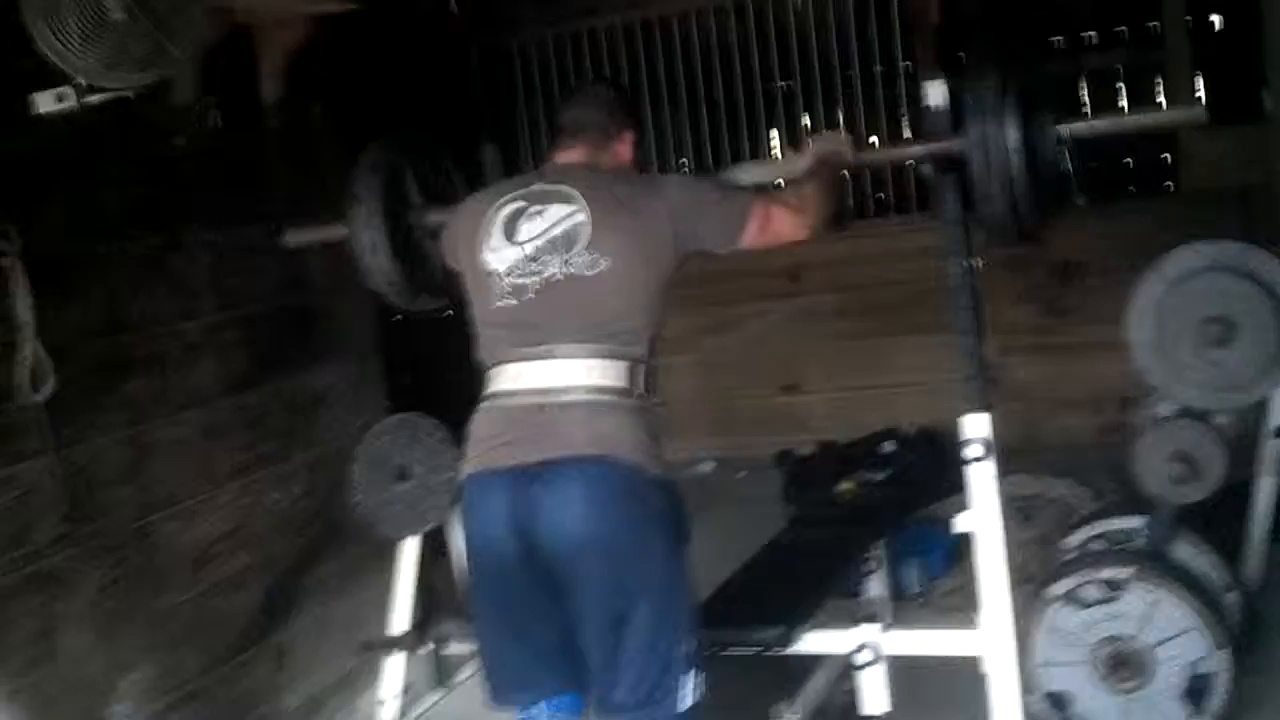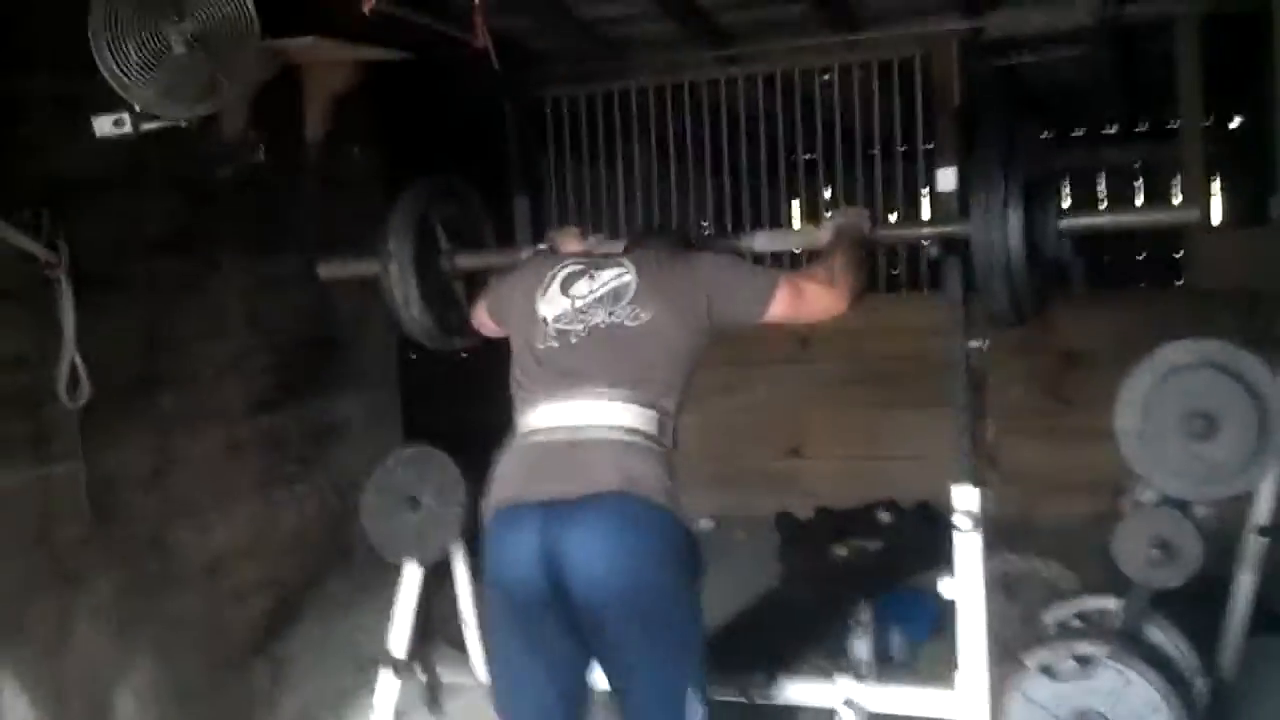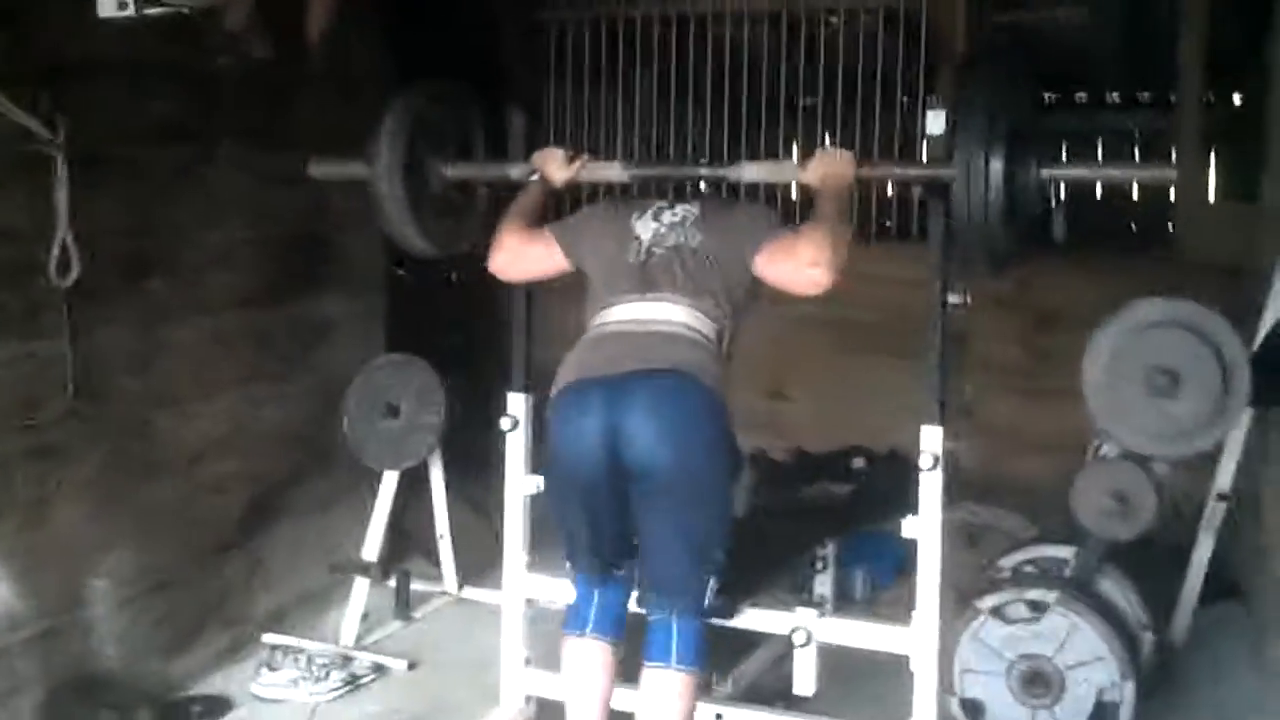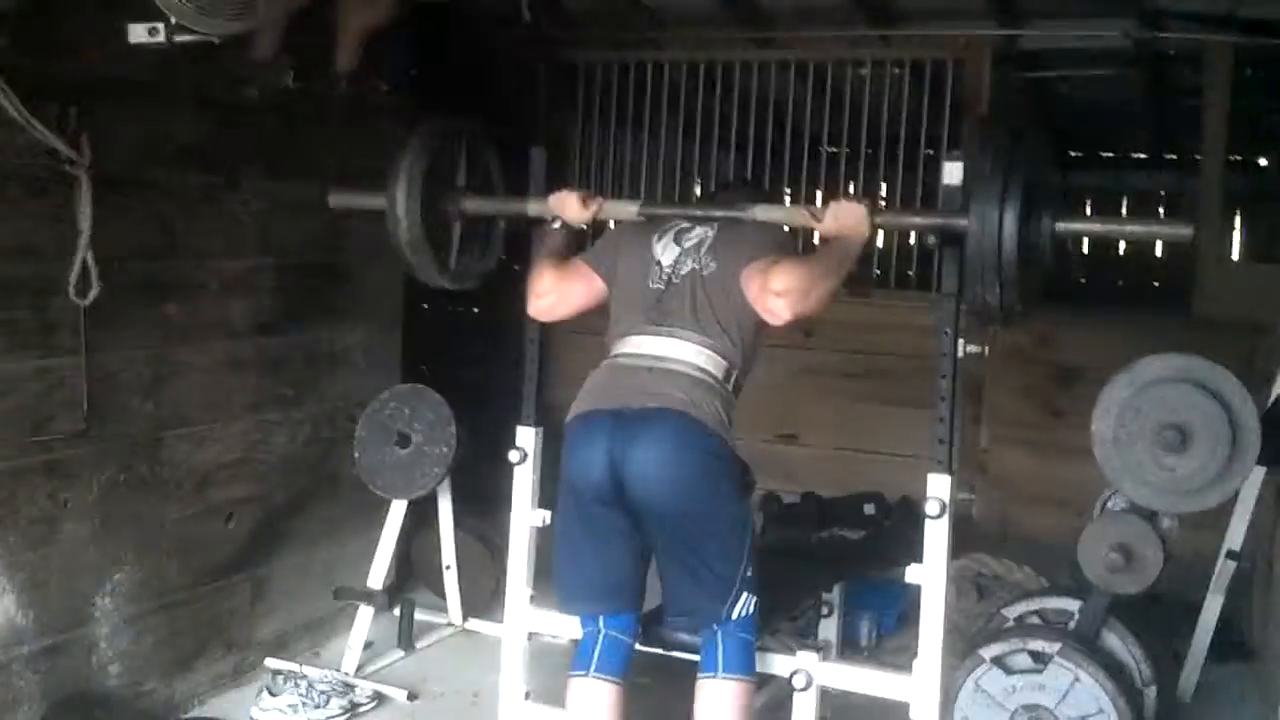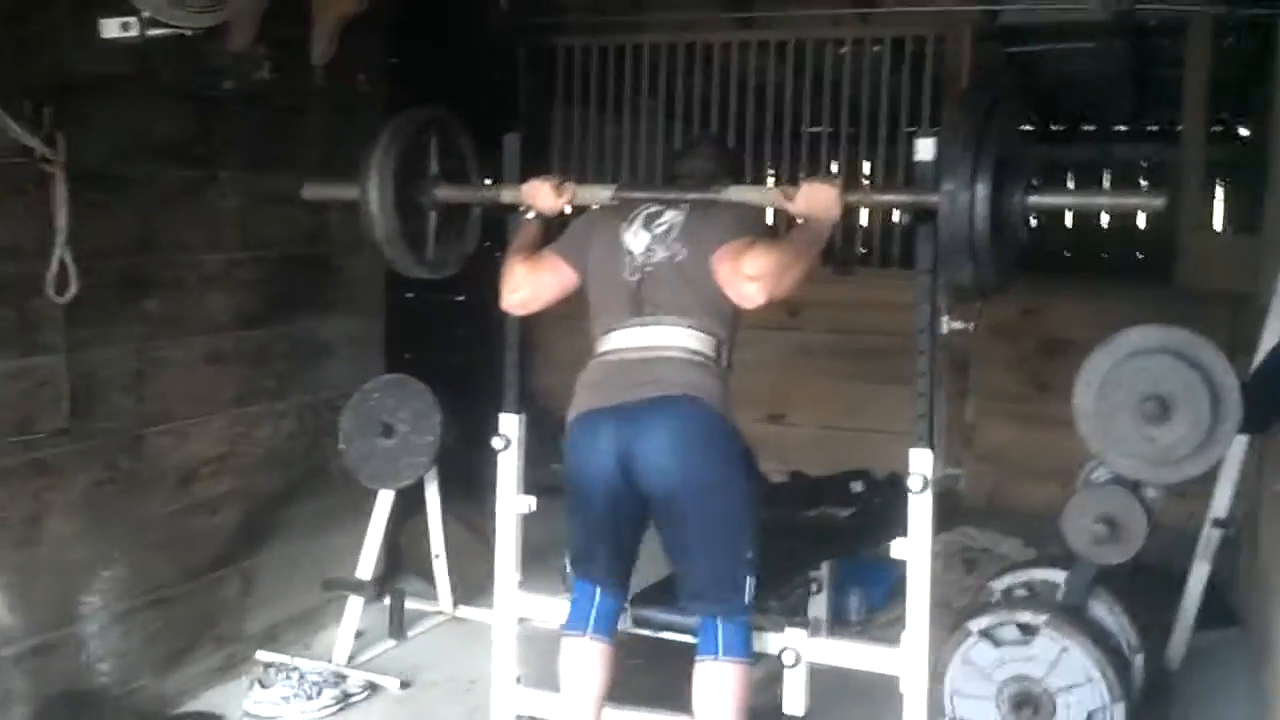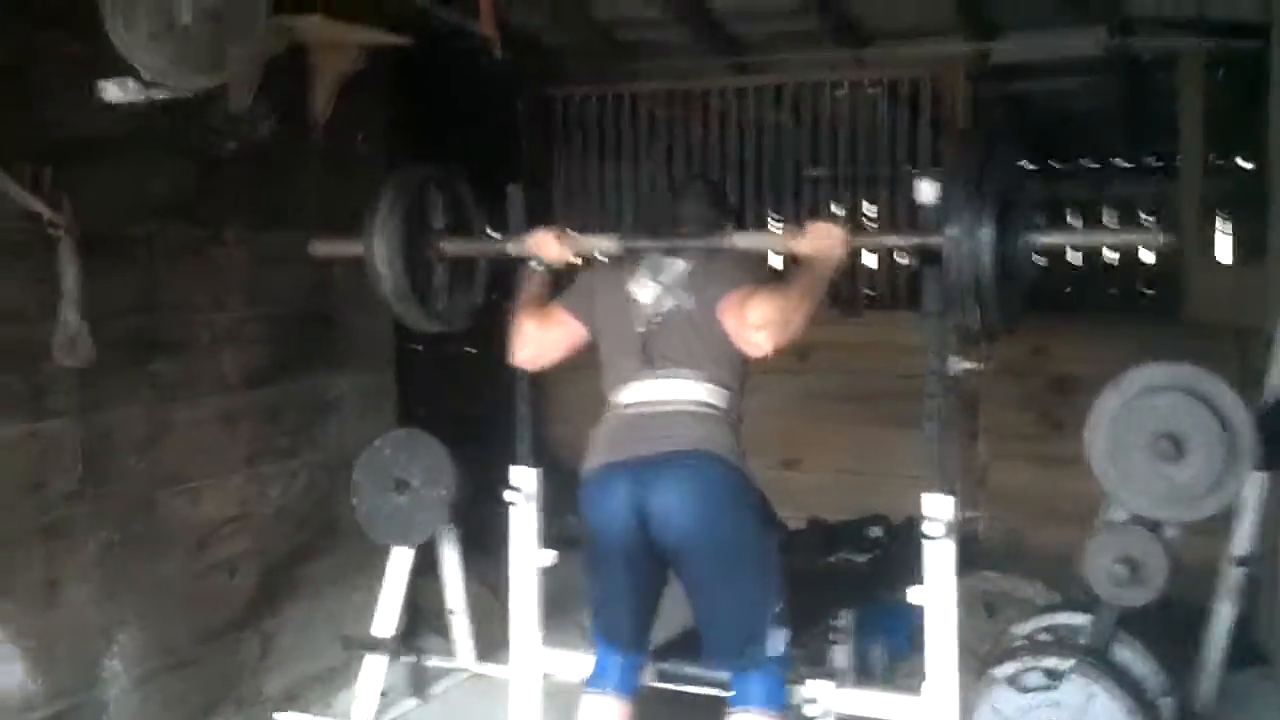
dt=0.7s
person 1, frame 1
left shoulder: (474, 216)
right shoulder: (654, 200)
right elbow: (793, 221)
right wrist: (825, 163)
left hip: (491, 481)
right hip: (601, 473)
person 1, frame 2
left shoulder: (537, 279)
right shoulder: (693, 274)
left elbow: (485, 319)
right elbow: (827, 297)
right wrist: (844, 236)
left hip: (513, 516)
right hip: (621, 513)
person 1, frame 3
left shoulder: (607, 218)
right shoulder: (741, 221)
left elbow: (505, 258)
right elbow: (814, 270)
left wrist: (543, 182)
right wrist: (831, 190)
left hip: (578, 401)
right hip: (675, 404)
left knee: (597, 586)
right knee: (678, 607)
person 1, frame 4
left shoulder: (633, 237)
right shoulder: (759, 239)
left elbow: (543, 300)
right elbow: (781, 299)
left wrist: (561, 226)
right wrist: (845, 241)
left hip: (589, 431)
right hip: (679, 436)
left knee: (604, 627)
right knee: (726, 626)
person 1, frame 5
left shoulder: (600, 223)
right shoulder: (730, 218)
left elbow: (517, 294)
right elbow: (753, 284)
left wrist: (535, 214)
right wrist: (817, 220)
left hip: (592, 424)
right hip: (684, 425)
left knee: (594, 592)
right knee: (723, 609)
person 1, frame 6
left shoulder: (607, 275)
right shoulder: (733, 266)
left elbow: (527, 349)
right elbow: (761, 332)
left wrist: (540, 265)
right wrist: (821, 262)
left hip: (608, 478)
right hip: (700, 476)
left knee: (614, 649)
right knee: (757, 661)
